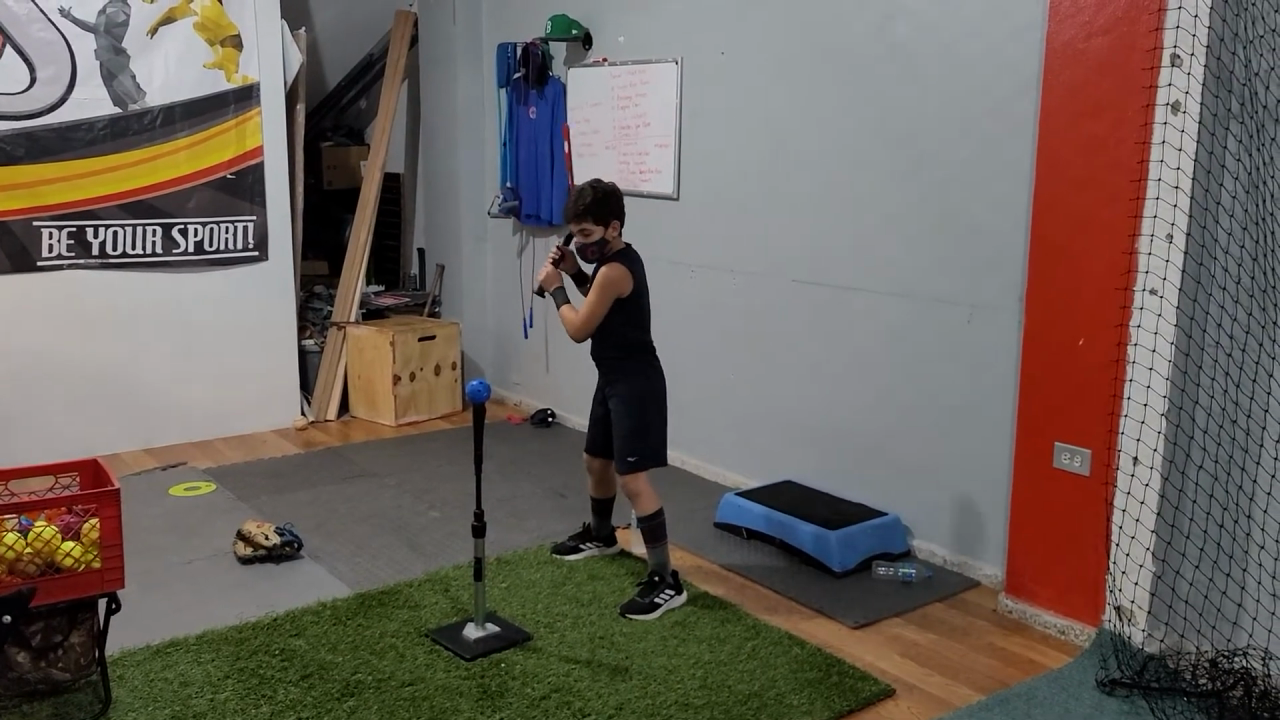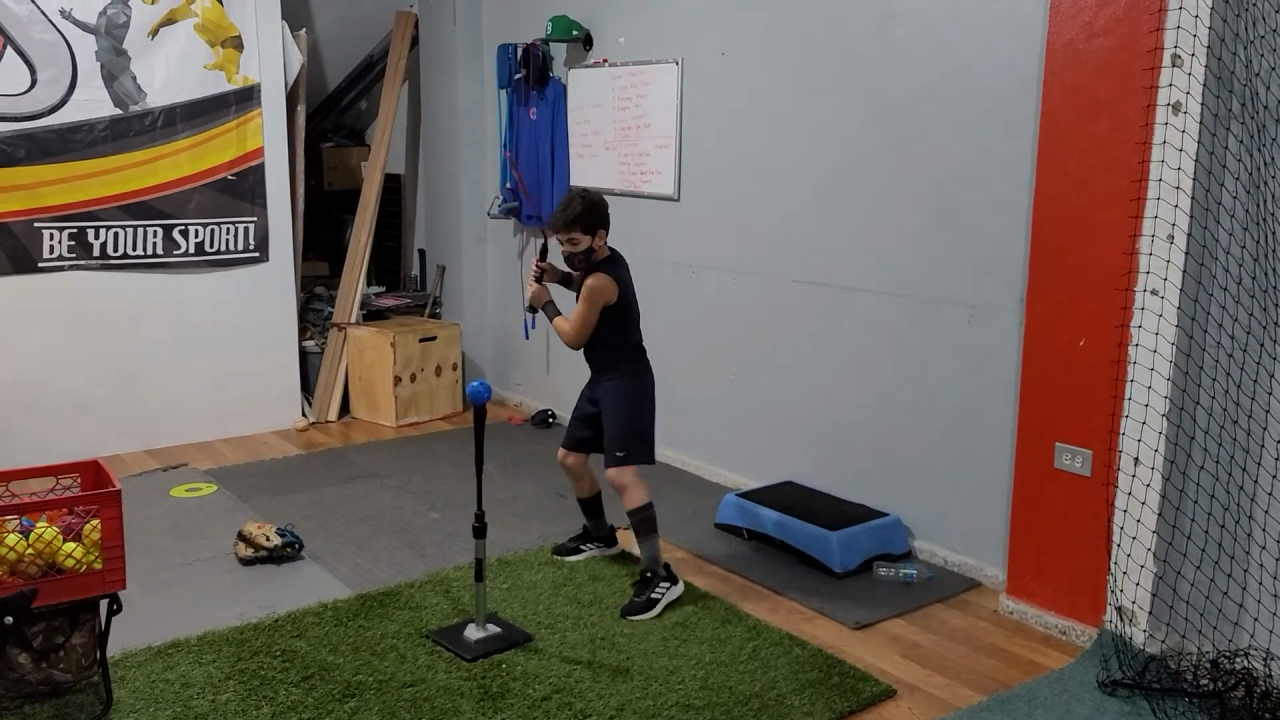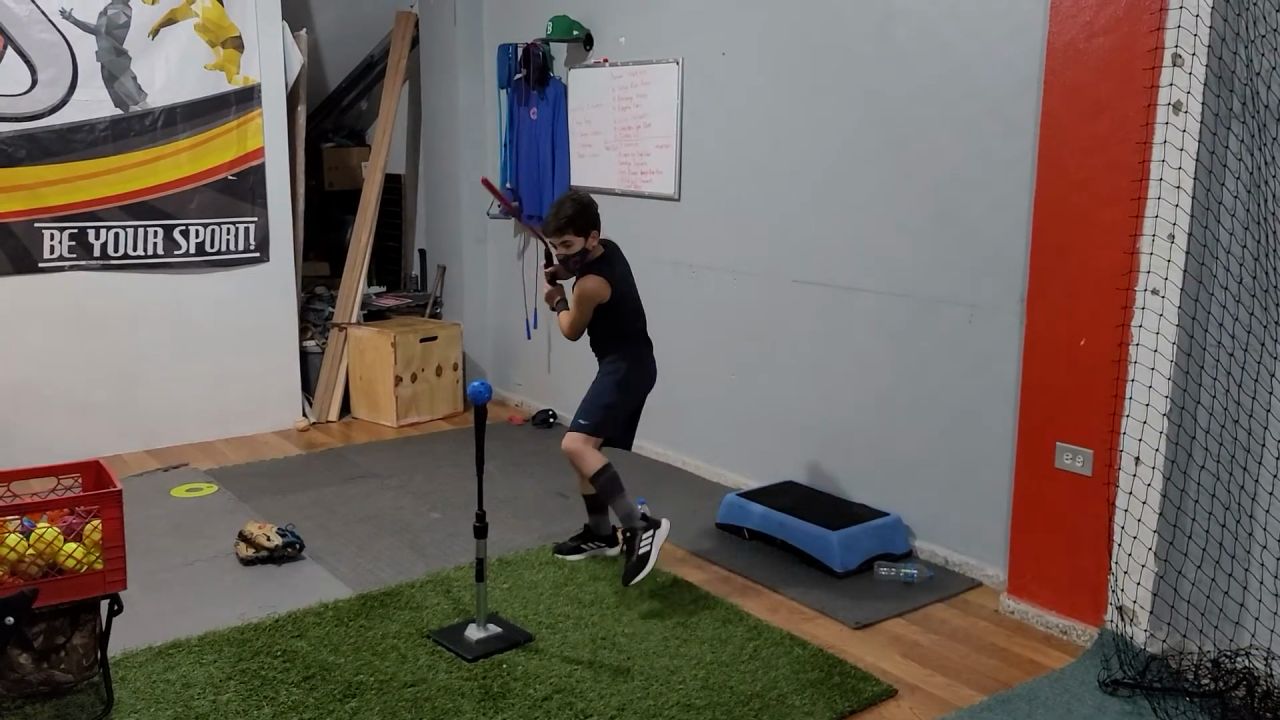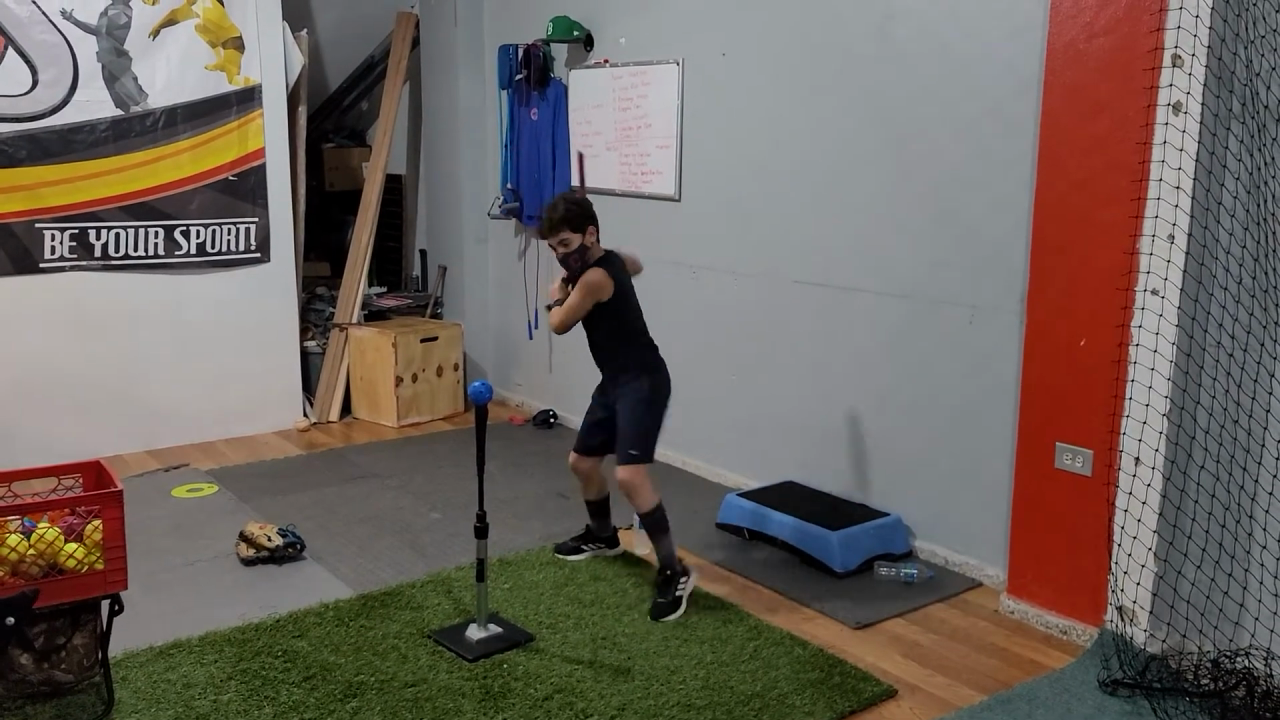
dt=0.3s
person 1, frame 1
left shoulder: (615, 270)
right shoulder: (618, 259)
left elbow: (579, 329)
right elbow: (599, 301)
left wrist: (555, 288)
right wrist: (575, 272)
left hip: (635, 382)
right hip: (614, 379)
left knee: (632, 480)
right knee: (596, 461)
left ankle: (665, 581)
right ankle: (600, 534)
person 1, frame 2
left shoulder: (600, 280)
right shoulder: (604, 261)
left elbow: (574, 337)
left wrist: (545, 303)
right wrist: (560, 276)
left hip: (625, 380)
right hip: (604, 378)
left knee: (621, 474)
right knee: (570, 456)
left ankle: (659, 575)
right ankle: (599, 535)
person 1, frame 3
left shoulder: (590, 284)
right shoulder: (606, 249)
left elbow: (571, 331)
left wrist: (556, 300)
right wrist: (569, 270)
left hip: (625, 366)
right hip: (625, 363)
left knee: (576, 445)
right knee: (580, 448)
left ankle: (641, 528)
right ankle: (600, 533)
person 1, frame 4
left shoulder: (594, 277)
right shoulder: (609, 258)
left elbow: (559, 325)
right elbow: (634, 266)
left wrist: (556, 300)
left hip: (641, 380)
right hip: (618, 379)
left knee: (629, 474)
right knee: (580, 461)
left ankle: (674, 570)
right ankle: (602, 535)
